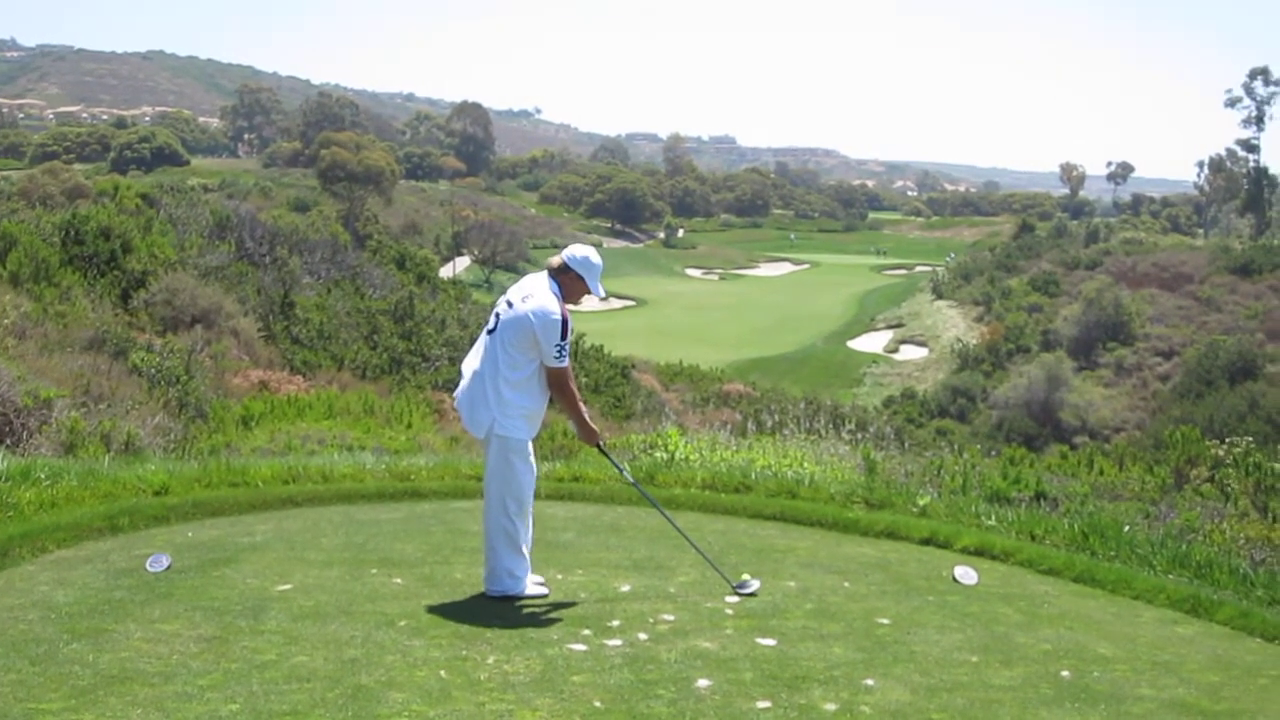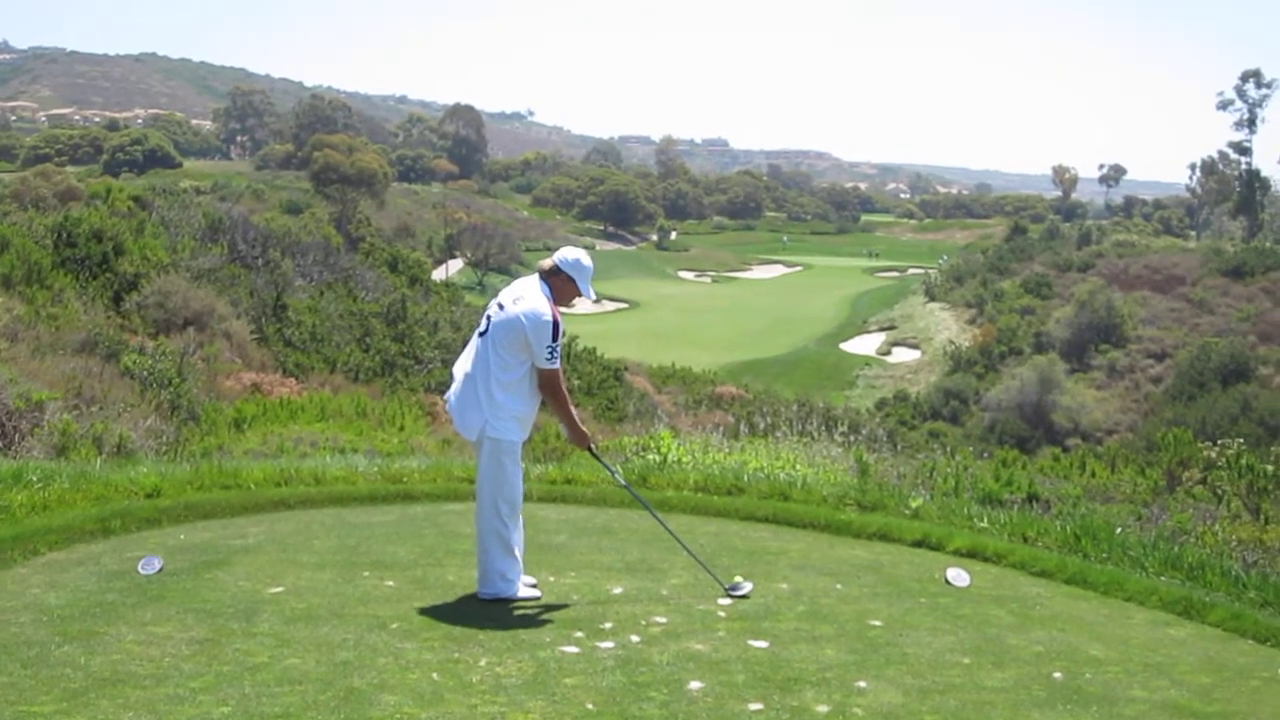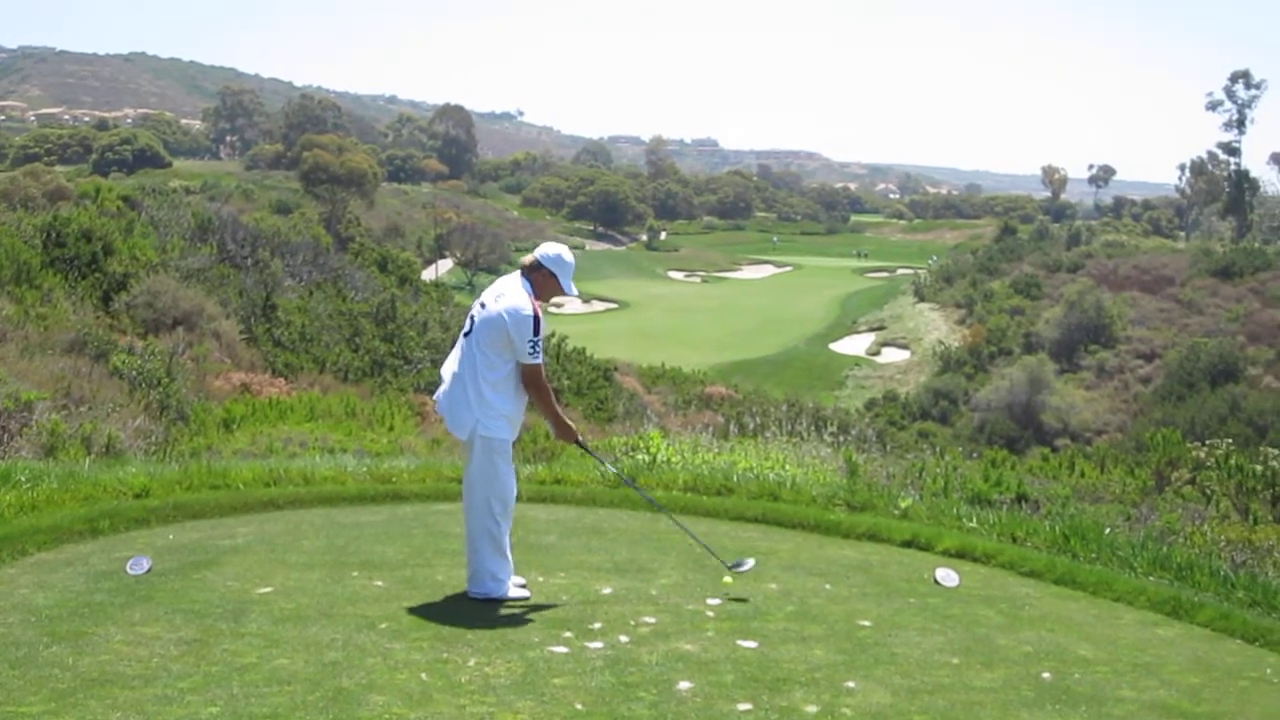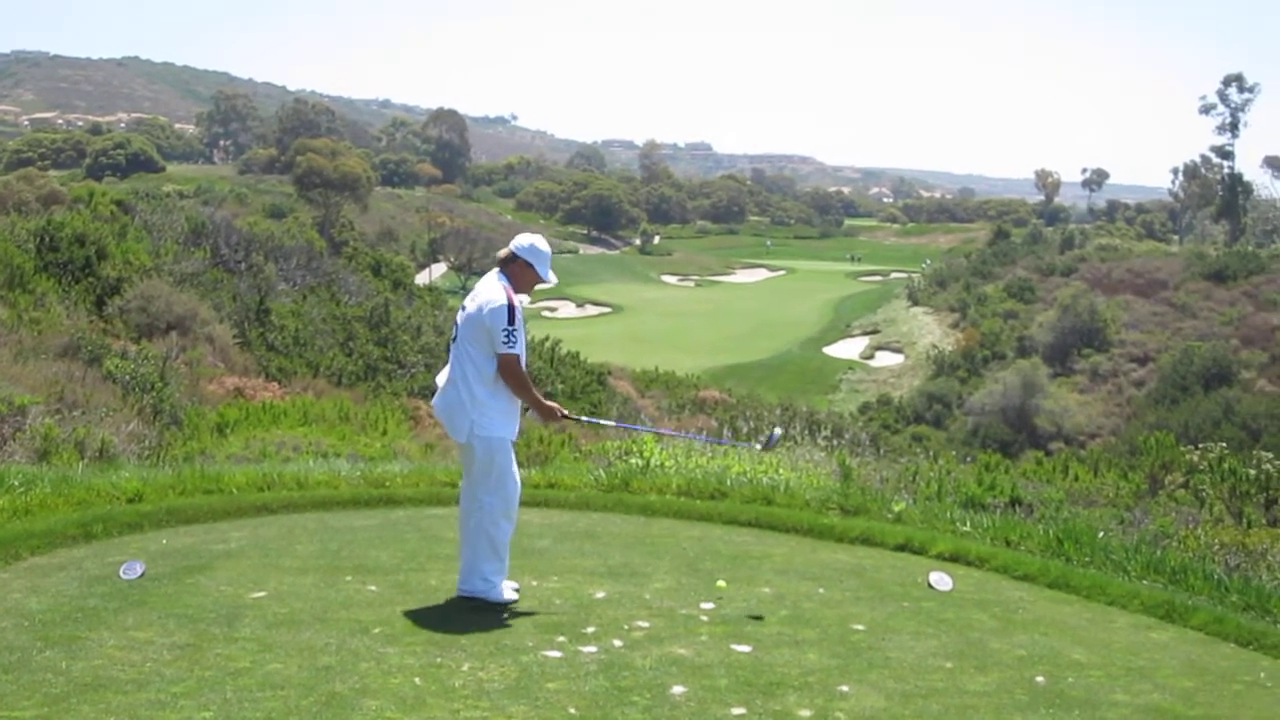
dt=0.2s
person 1, frame 1
left shoulder: (532, 283)
right shoulder: (552, 314)
left elbow: (559, 368)
right elbow: (558, 383)
left wrist: (579, 405)
right wrist: (583, 425)
left hip: (495, 398)
right hip: (501, 408)
left knee: (520, 485)
right knee: (509, 495)
left ankle: (512, 568)
right ankle: (507, 580)
person 1, frame 2
left shoulder: (523, 287)
right shoulder: (544, 316)
left elbow: (550, 371)
right elbow: (549, 384)
left wrist: (568, 412)
right wrist: (574, 428)
left hip: (487, 401)
right hip: (494, 410)
left knee: (501, 493)
right knee: (501, 497)
left ankle: (504, 570)
right ankle: (499, 582)
person 1, frame 3
left shoulder: (505, 285)
right shoulder: (525, 311)
right elbow: (532, 379)
left wrist: (550, 412)
right wrist: (558, 421)
left hip: (473, 402)
right hip: (484, 411)
left knee: (482, 492)
right knee: (495, 496)
left ankle: (487, 572)
right ankle: (490, 582)
person 1, frame 4
left shoulder: (488, 287)
right shoulder: (503, 303)
right elbow: (510, 371)
left wrist: (530, 401)
right wrist: (539, 405)
left hip: (471, 406)
right hip: (481, 413)
left knee: (480, 494)
right knee: (501, 495)
left ankle: (483, 574)
right ankle: (481, 581)
